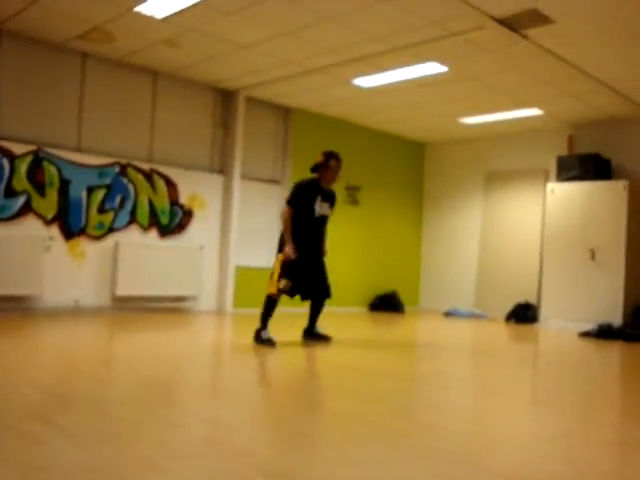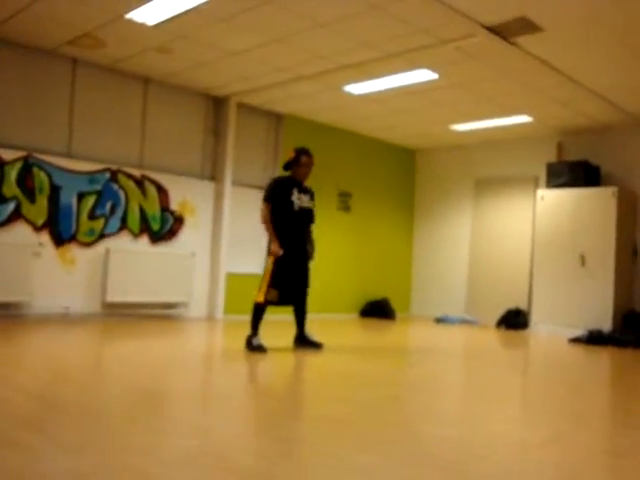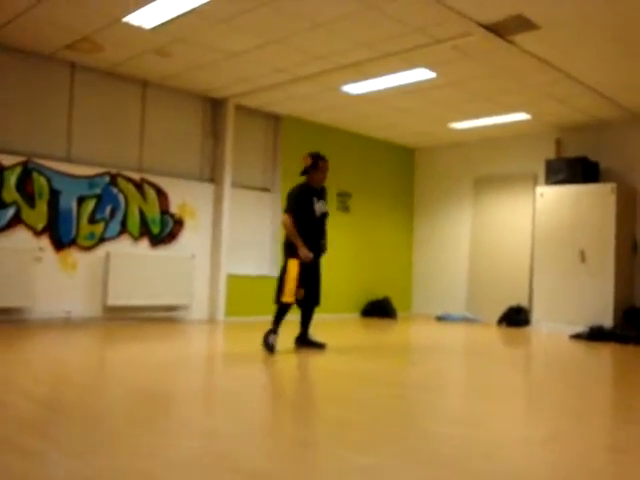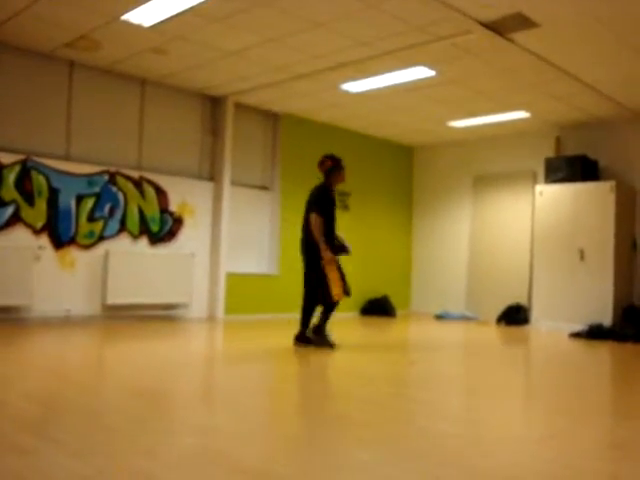
dt=0.4s
person 1, frame 1
left shoulder: (330, 196)
right shoulder: (304, 187)
right elbow: (287, 213)
left wrist: (322, 246)
right wrist: (288, 243)
left hip: (313, 250)
right hip: (293, 247)
left knee: (321, 290)
right knee: (280, 286)
left ankle: (310, 329)
right ankle: (262, 330)
person 1, frame 2
left shoulder: (308, 192)
right shoulder: (279, 184)
right elbow: (265, 211)
left wrist: (311, 246)
right wrist: (273, 241)
left hip: (300, 250)
right hip: (281, 249)
left knee: (300, 294)
right knee: (267, 292)
left ankle: (301, 335)
right ankle: (253, 336)
person 1, frame 3
left shoulder: (321, 192)
right shoulder: (298, 192)
right elbow: (287, 220)
left wrist: (323, 242)
right wrist: (301, 248)
left hip: (312, 251)
right hip: (297, 250)
left knee: (312, 295)
right knee: (292, 293)
left ankle: (303, 335)
right ankle: (272, 333)
person 1, frame 4
left shoulder: (323, 192)
right shoulder: (324, 192)
right elbow: (315, 219)
left wrist: (337, 241)
right wrist: (325, 249)
left hip: (312, 249)
right hip: (318, 249)
left knee: (313, 292)
right knee: (337, 289)
left ankle: (303, 333)
right ankle: (320, 328)
